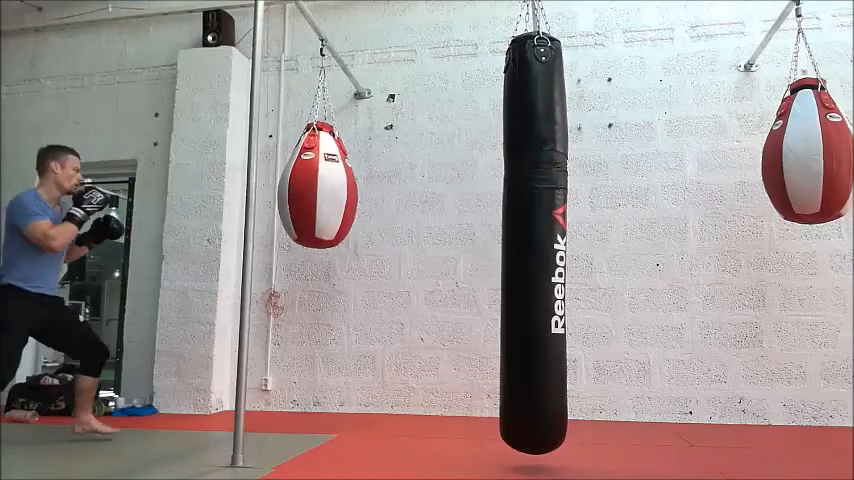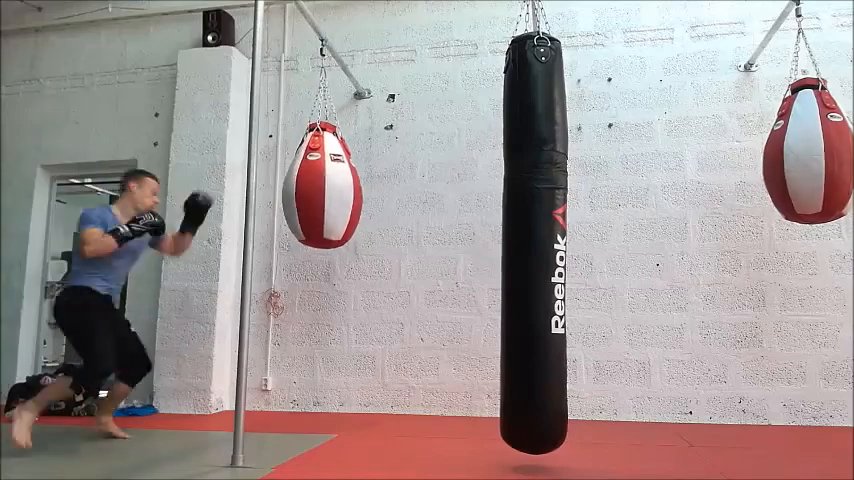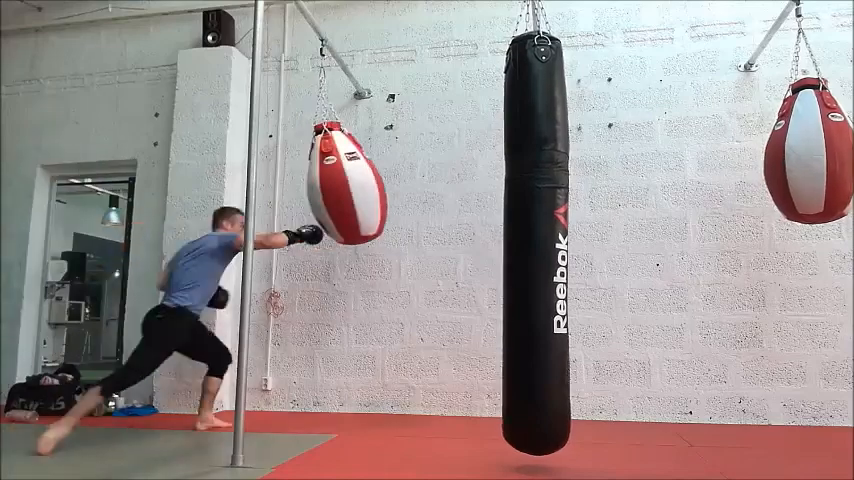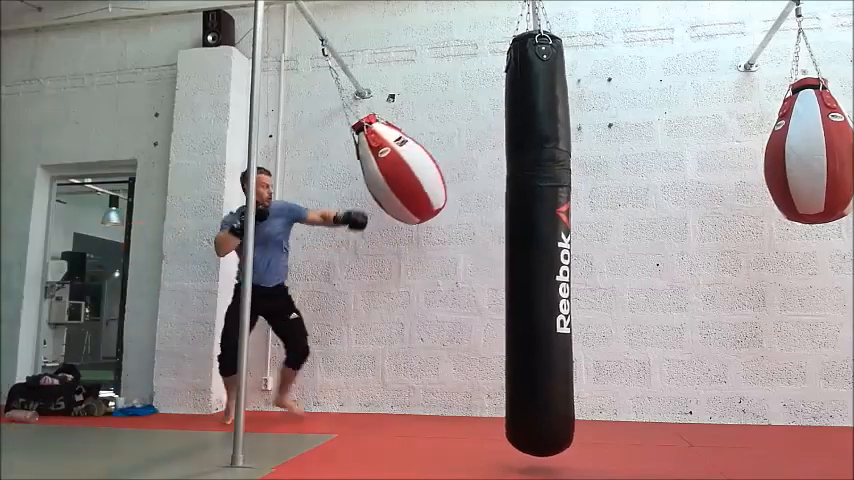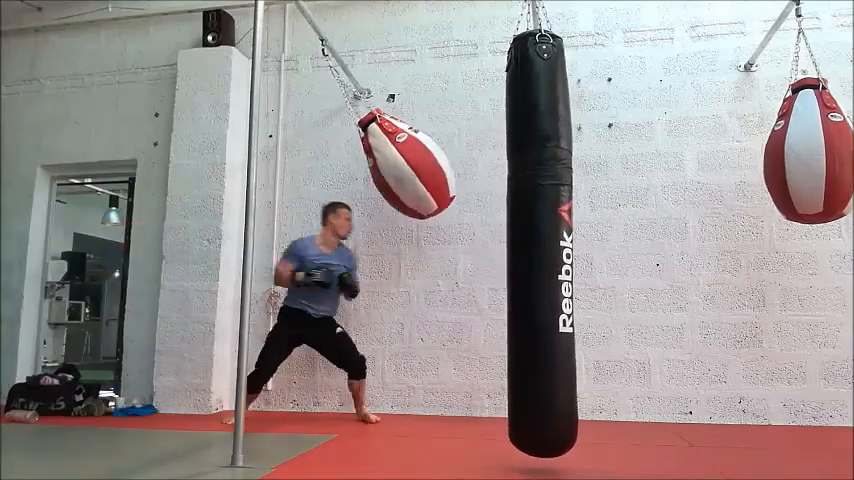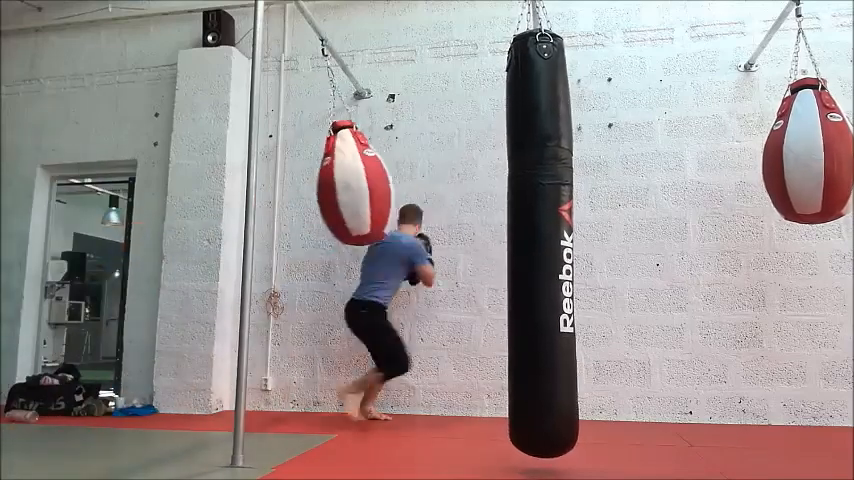
dt=0.3s
person 1, frame 1
left shoulder: (60, 207)
right shoulder: (25, 202)
right elbow: (51, 241)
left wrist: (92, 237)
right wrist: (80, 212)
left hip: (49, 302)
left knee: (96, 352)
left ankle: (84, 418)
person 1, frame 2
left shoulder: (143, 227)
right shoulder: (96, 215)
left elbow: (174, 248)
right elbow: (90, 249)
left wrist: (192, 223)
right wrist: (128, 231)
left hip: (104, 305)
right hip: (79, 302)
left knee: (139, 364)
right knee: (101, 369)
left ankle: (105, 418)
right ankle: (27, 410)
person 1, frame 3
left shoulder: (189, 248)
right shoulder: (222, 239)
left elbow: (162, 282)
right elbow: (267, 240)
right wrist: (299, 234)
left hip: (183, 321)
right hip: (171, 319)
left knee: (221, 358)
right knee: (126, 376)
left ankle: (204, 418)
right ankle: (62, 426)
person 1, frame 4
left shoulder: (284, 210)
right shoulder: (233, 219)
left elbow: (320, 217)
right elbow: (222, 250)
left wrist: (344, 218)
right wrist: (244, 224)
left hip: (277, 292)
right hip: (248, 293)
left knee: (298, 347)
right knee: (229, 350)
left ankle: (282, 396)
right ankle: (232, 405)
person 1, frame 5
left shoulder: (347, 257)
right shoulder: (302, 246)
left elbow: (350, 294)
right elbow: (280, 277)
left wrist: (351, 286)
right wrist: (307, 277)
left hip: (323, 323)
right hip: (291, 318)
left knee: (356, 362)
right knee: (262, 370)
left ankle: (361, 409)
person 1, frame 6
left shoulder: (384, 240)
right shoulder: (413, 245)
right elbow: (428, 280)
right wrist: (426, 256)
left hip: (358, 308)
right hip: (369, 310)
left knee: (389, 362)
right knee: (399, 362)
left ankle: (366, 407)
right ankle: (350, 392)
